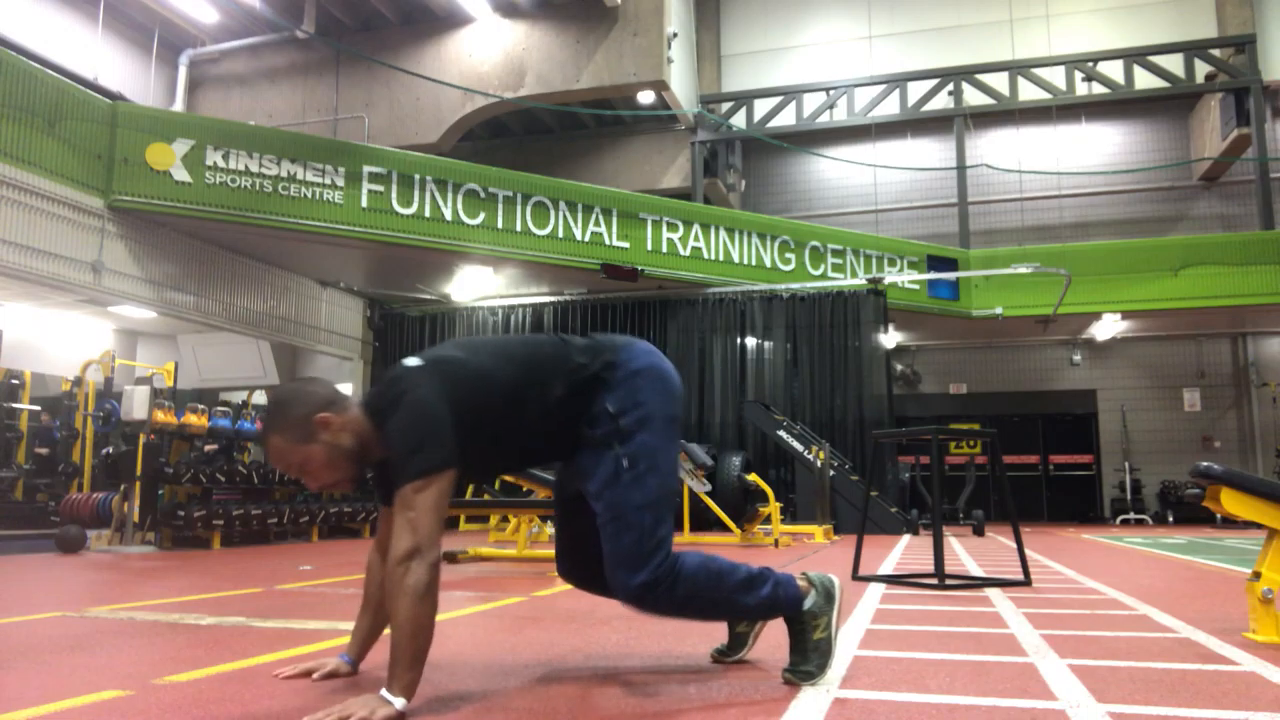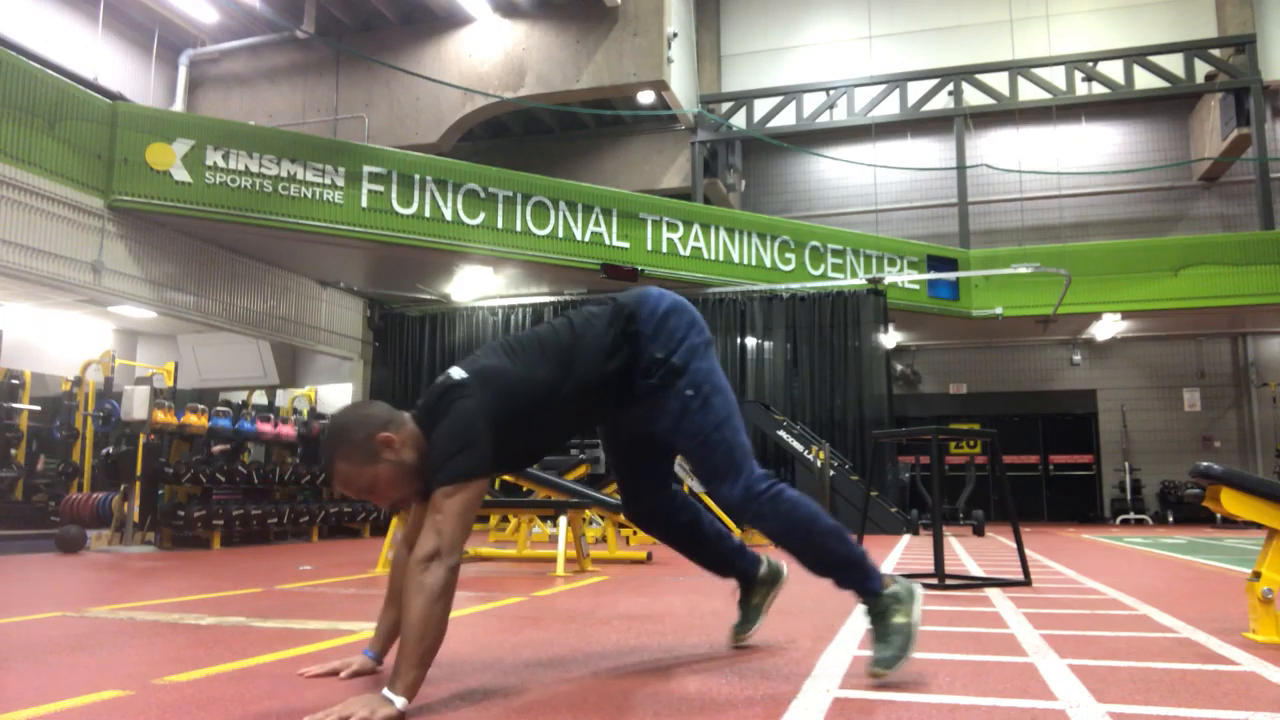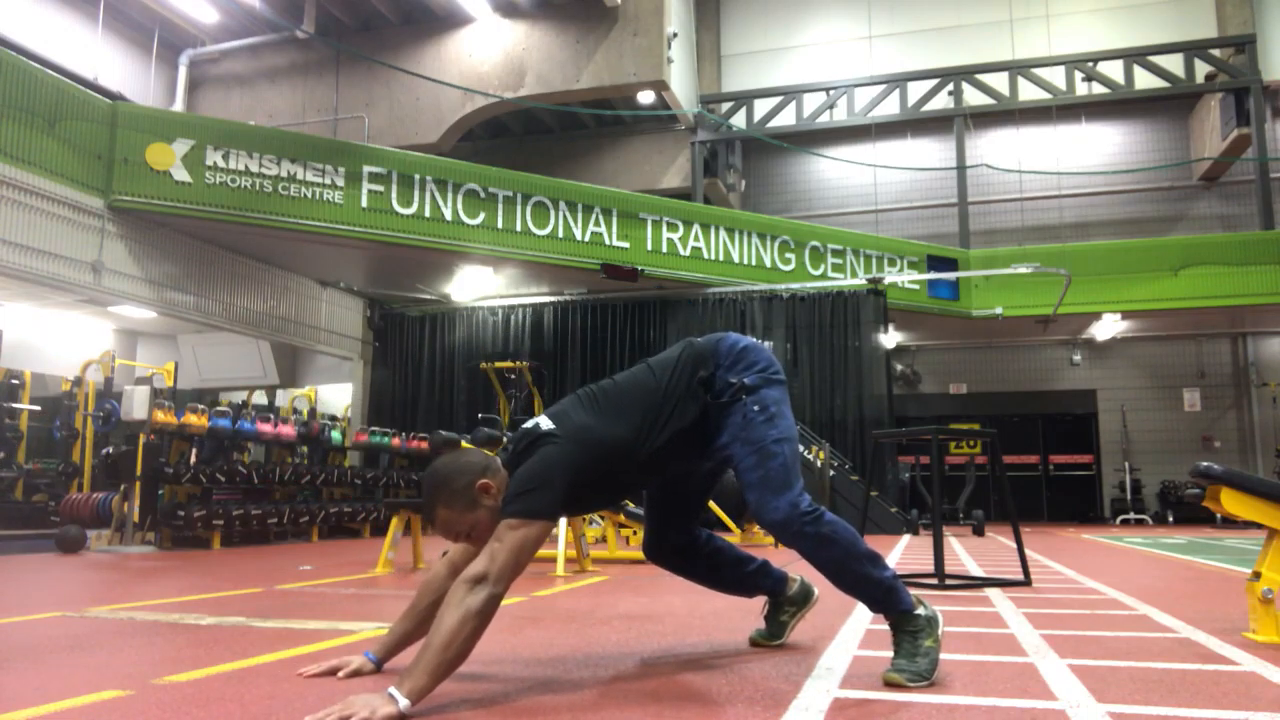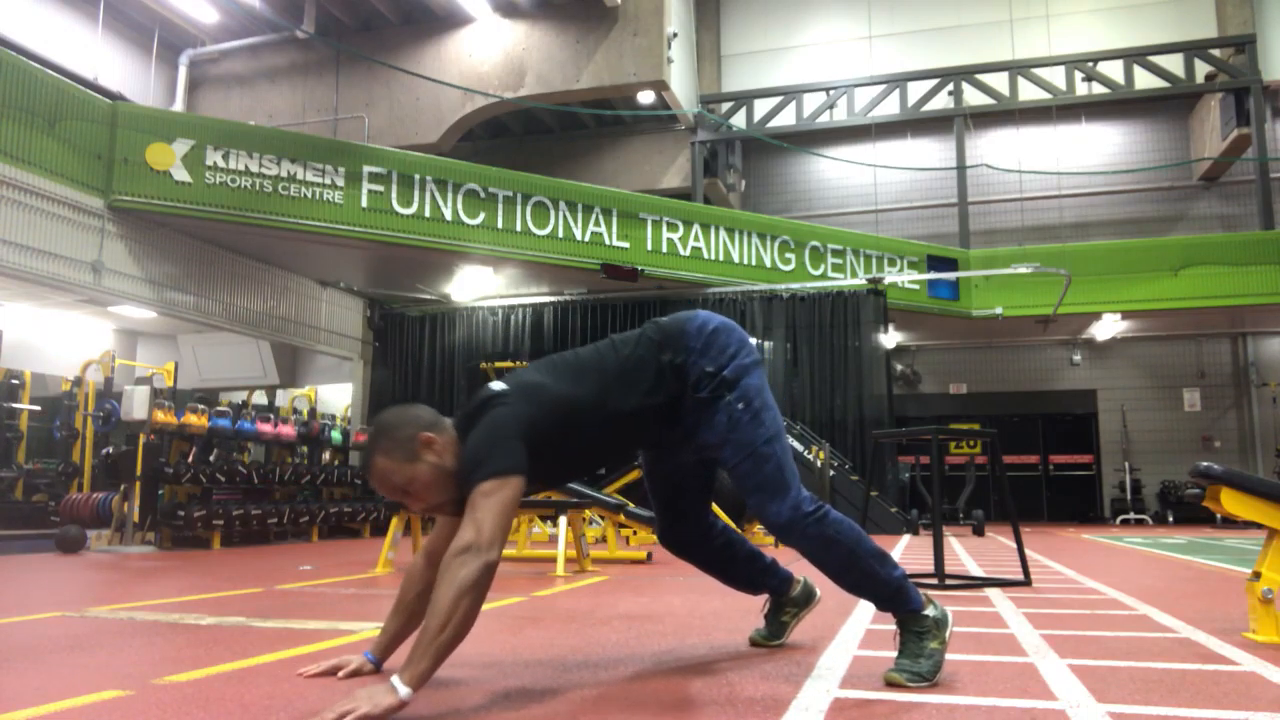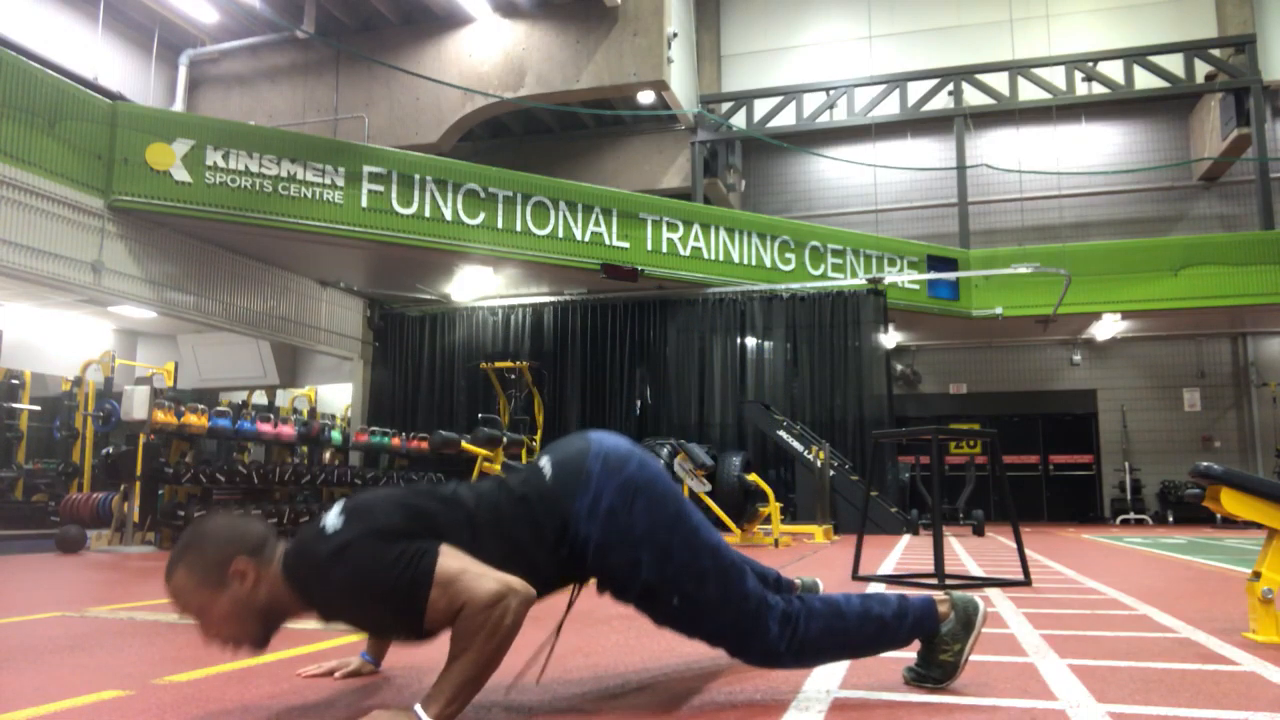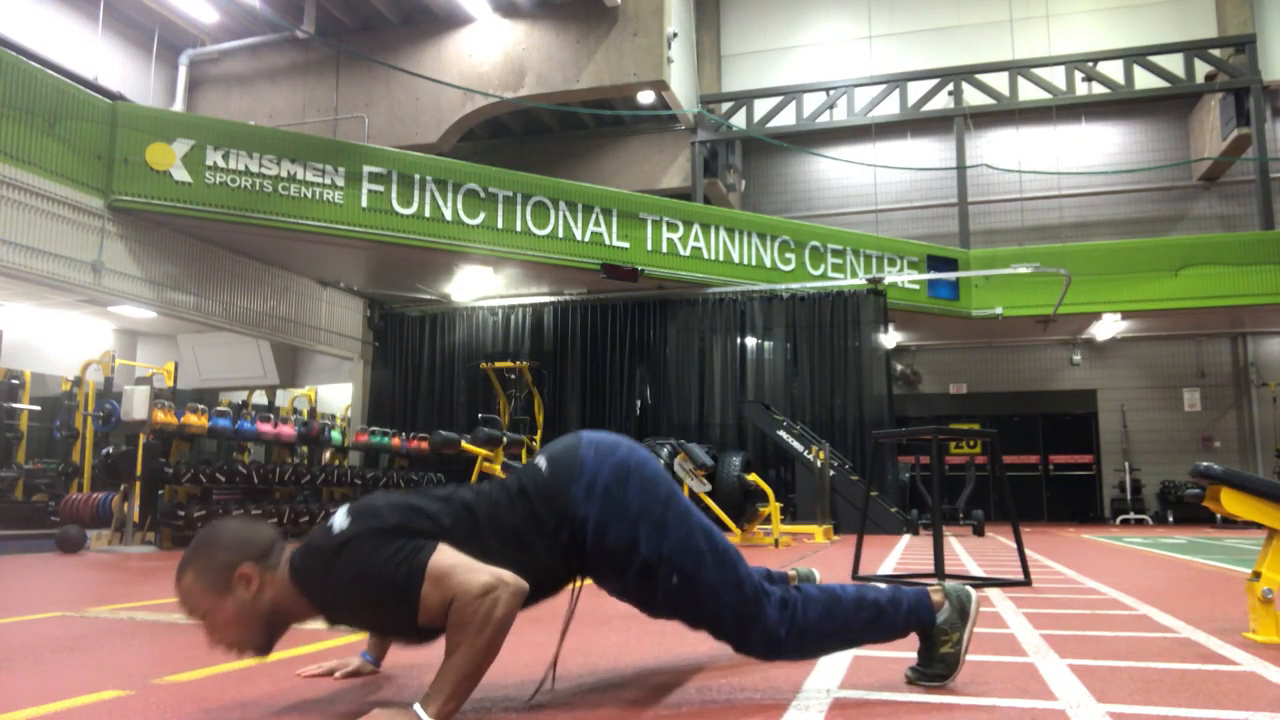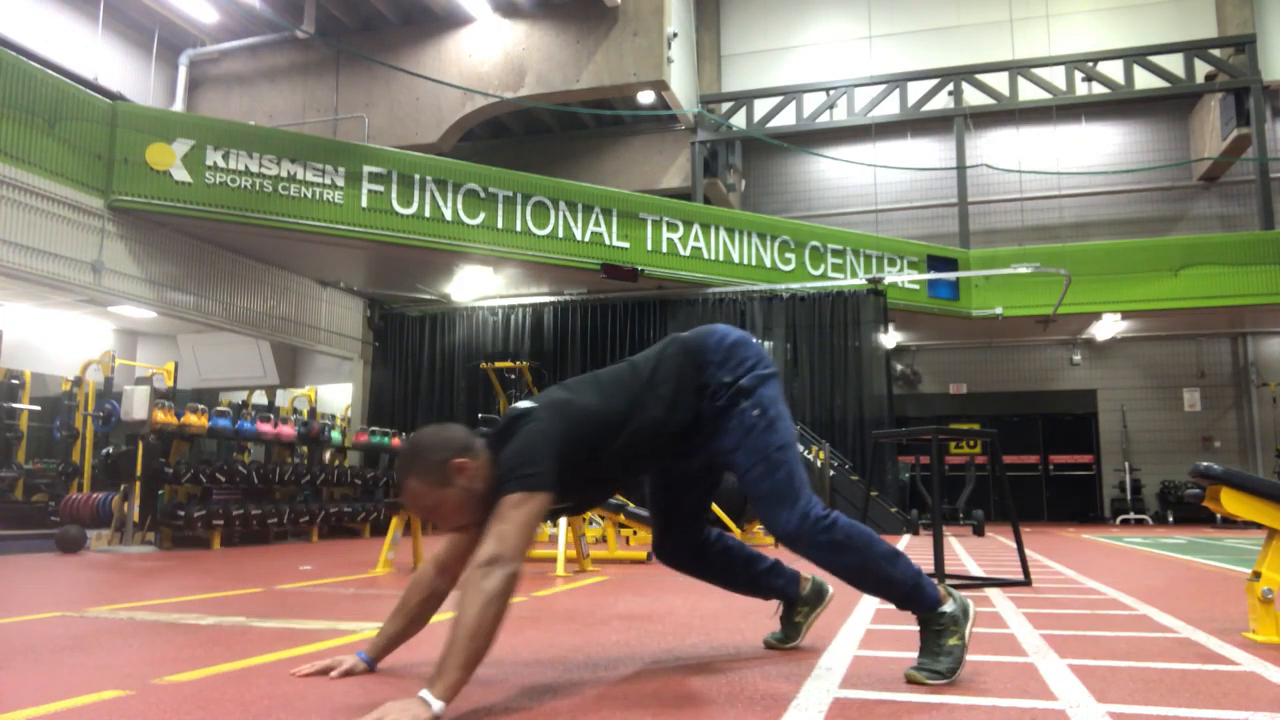
dt=0.7s
person 1, frame 1
left shoulder: (412, 409)
right shoulder: (387, 435)
left elbow: (416, 559)
right elbow: (387, 550)
right wrist: (354, 655)
left hip: (624, 388)
right hip: (591, 415)
left knee: (642, 575)
right knee: (586, 566)
left ankle: (803, 599)
right ankle: (740, 608)
person 1, frame 2
left shoulder: (460, 423)
right shoulder: (432, 435)
left elbow: (437, 560)
right elbow: (413, 549)
right wrist: (374, 653)
left hip: (655, 339)
right hip: (628, 373)
left knee: (740, 488)
right knee: (648, 503)
left ankle: (883, 594)
right ankle: (754, 576)
person 1, frame 3
left shoulder: (546, 467)
right shoulder: (517, 471)
left elbow: (482, 586)
right elbow: (454, 571)
right wrist: (377, 654)
left hip: (734, 379)
right hip: (695, 418)
left knee: (783, 510)
right knee: (668, 544)
left ankle: (911, 617)
right ankle: (785, 592)
person 1, frame 4
left shoulder: (492, 433)
right shoulder: (465, 449)
left elbow: (473, 556)
right elbow: (434, 556)
right wrist: (376, 653)
left hip: (707, 362)
right hip: (674, 402)
left knee: (784, 509)
right knee: (682, 531)
left ankle: (918, 616)
right ankle: (787, 592)
person 1, frame 5
left shoulder: (340, 570)
right shoulder: (321, 554)
left elbow: (504, 596)
right wrist: (373, 649)
left hip: (604, 501)
right hip: (586, 476)
left knee: (768, 634)
right knee: (697, 569)
left ankle: (939, 614)
right ankle: (788, 584)
person 1, frame 6
left shoulder: (344, 572)
right shoulder: (327, 558)
left elbow: (496, 589)
right wrist: (372, 651)
left hip: (601, 494)
right hip: (582, 478)
left knee: (763, 624)
right knee: (675, 593)
left ankle: (935, 606)
right ankle: (782, 582)
person 1, frame 7
left shoulder: (531, 445)
right shoulder: (496, 465)
left elbow: (494, 570)
right elbow: (447, 564)
right wrist: (369, 653)
left hip: (727, 373)
right hip: (689, 410)
left knee: (793, 517)
right knee: (678, 542)
left ankle: (941, 609)
right ankle: (800, 594)
